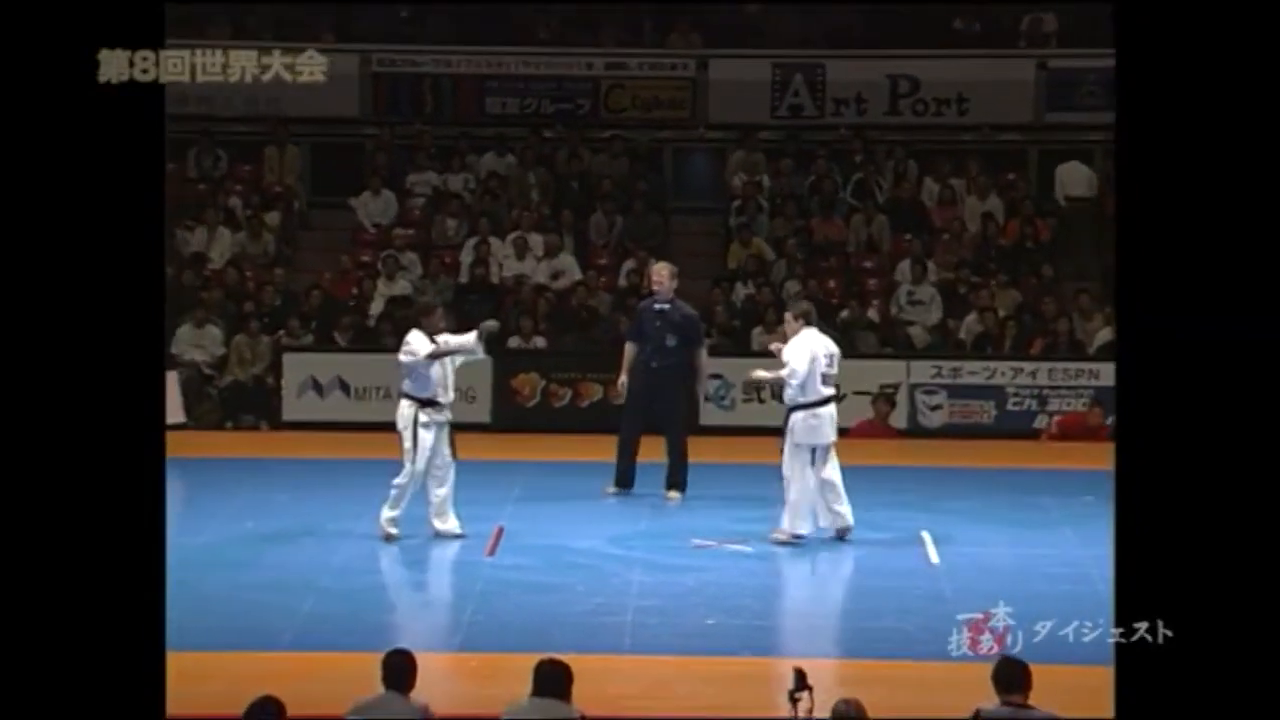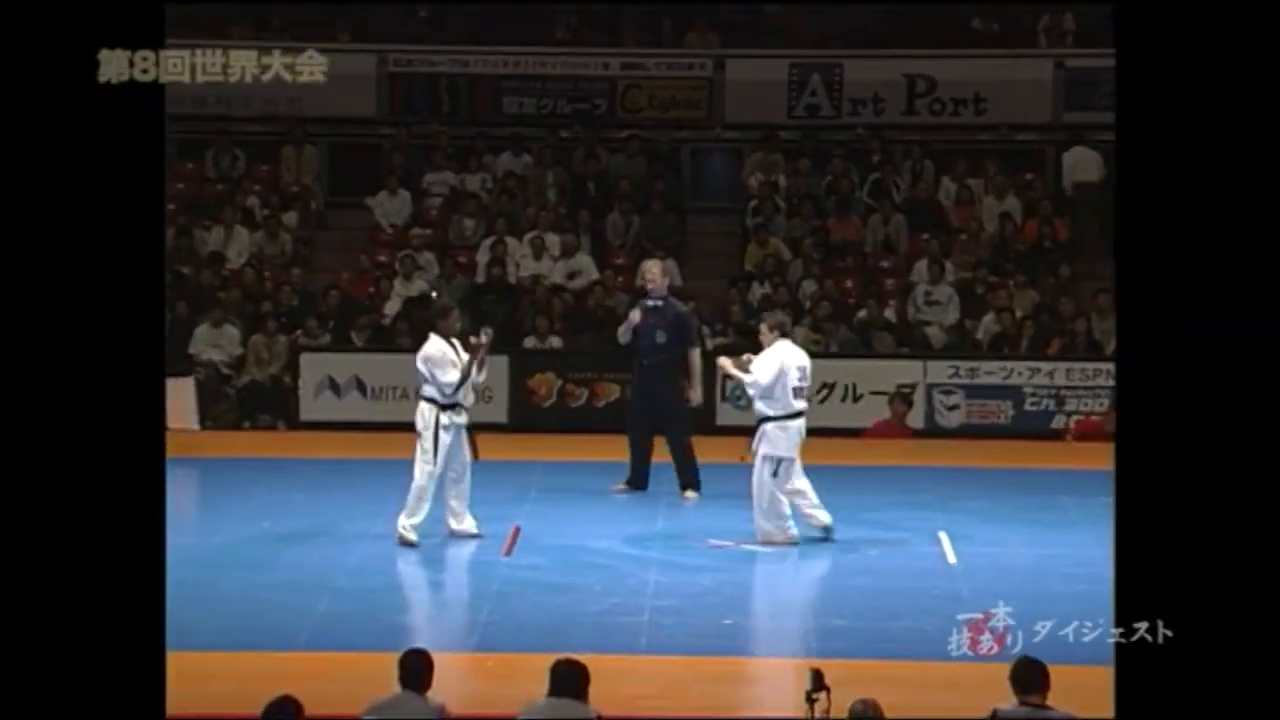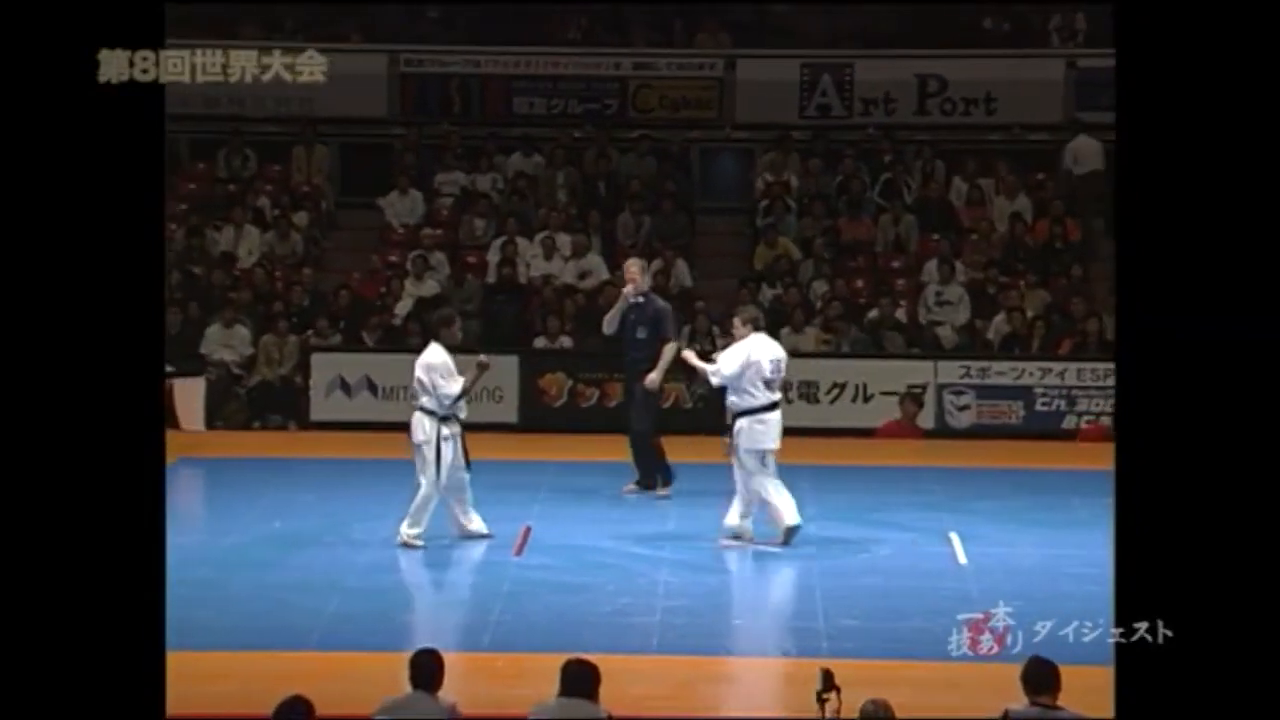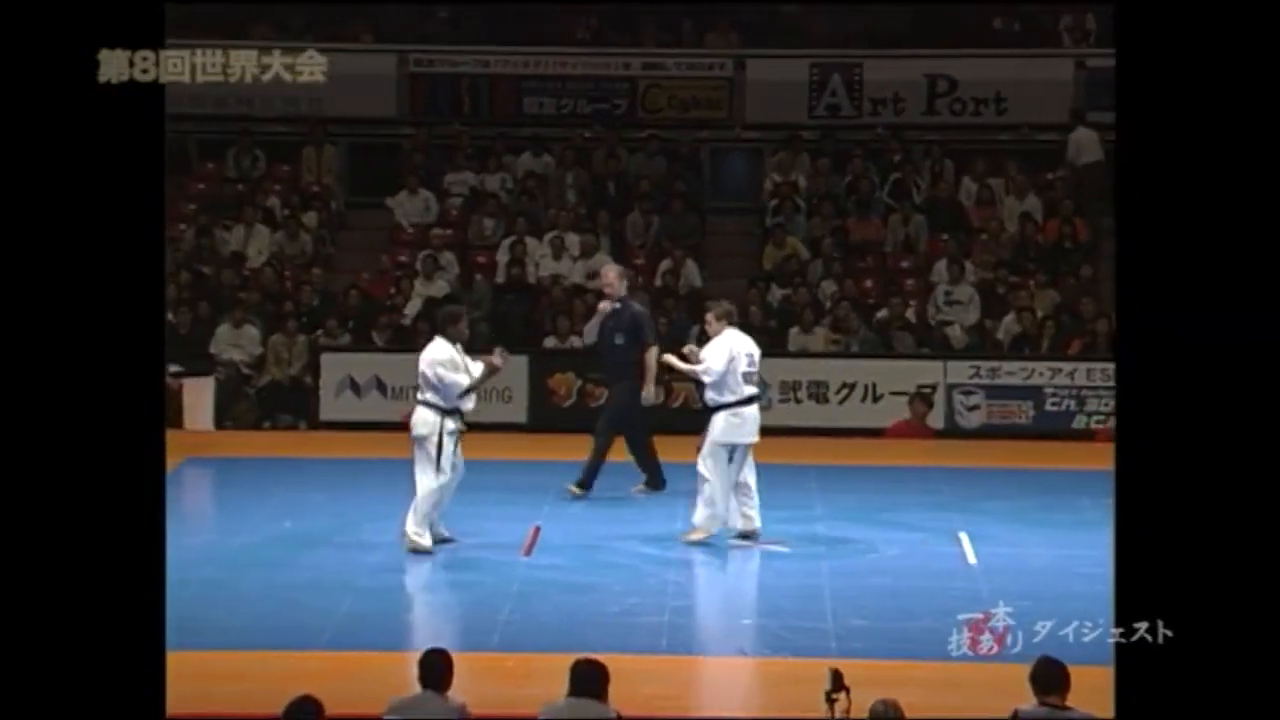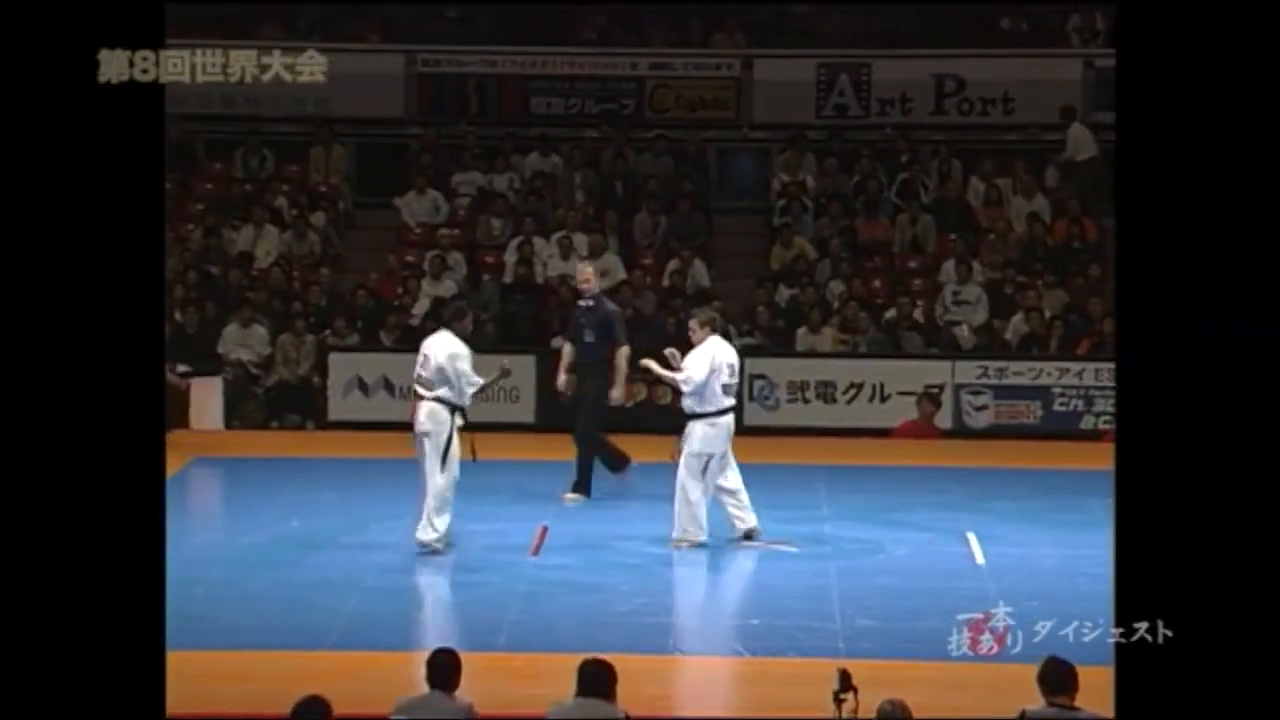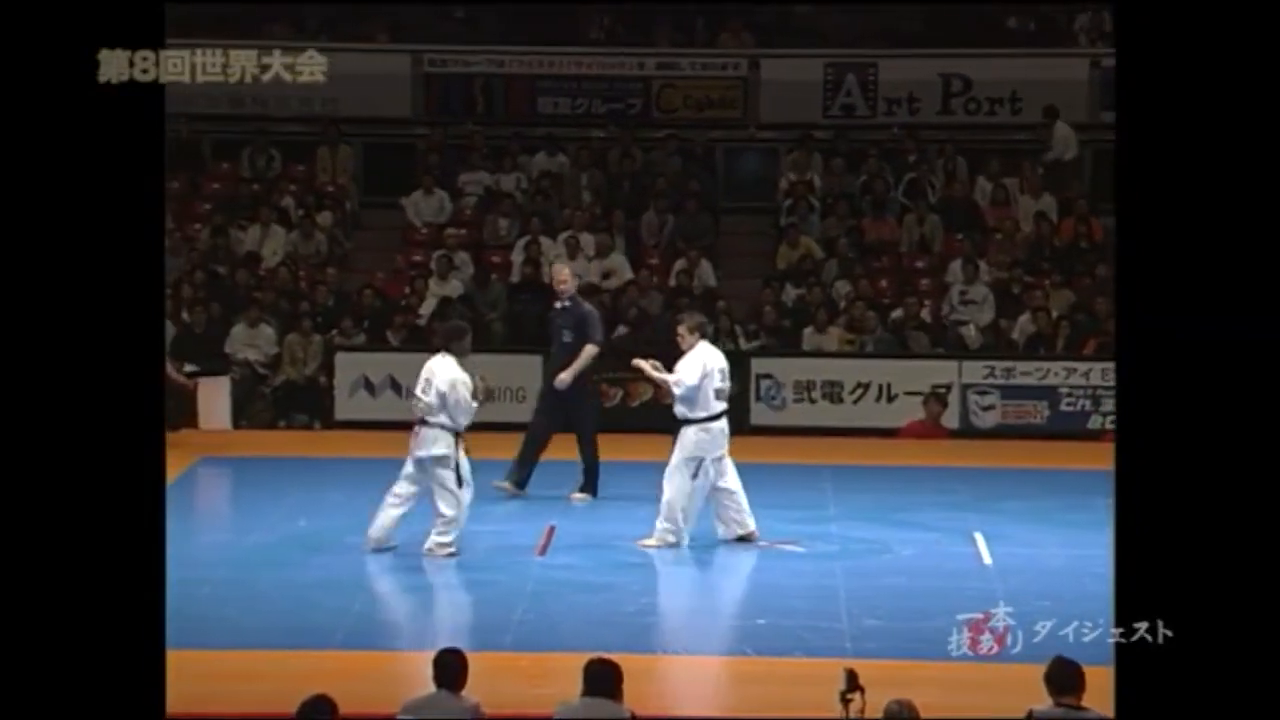
dt=0.3s
person 1, frame 1
left shoulder: (441, 340)
right shoulder: (413, 341)
left elbow: (471, 342)
right elbow: (429, 355)
left wrist: (483, 330)
right wrist: (462, 347)
left hip: (437, 414)
right hip: (417, 415)
left knee: (443, 469)
right knee: (413, 469)
left ankle: (443, 523)
right ankle: (388, 520)
person 1, frame 2
left shoulder: (455, 345)
right shoulder: (432, 350)
left elbow: (477, 376)
right elbow: (453, 385)
left wrist: (482, 352)
right wrist: (472, 358)
left hip: (454, 416)
right hip: (435, 417)
left knee: (460, 470)
right knee: (427, 472)
left ankle: (460, 523)
right ankle: (407, 527)
person 1, frame 3
left shoulder: (442, 355)
right shoulder: (433, 360)
left elbow: (453, 386)
right elbow: (451, 396)
left wrist: (475, 372)
right wrist: (477, 375)
left hip: (445, 425)
right hip: (431, 426)
left knee: (458, 477)
right knee: (433, 482)
left ankle: (468, 525)
right ankle: (409, 534)
person 1, frame 4
left shoulder: (452, 349)
right shoulder: (438, 354)
left elbow: (473, 372)
right elbow: (460, 389)
left wrist: (490, 365)
right wrist: (489, 373)
left hip: (445, 421)
right hip: (434, 422)
left knee: (451, 475)
right knee: (434, 479)
left ankle: (433, 529)
right ankle: (416, 534)
person 1, frame 5
left shoulder: (430, 341)
right shoulder: (456, 349)
left elbow: (420, 378)
right elbow: (469, 386)
right wrist: (499, 376)
left hip: (426, 411)
right hip: (441, 415)
left knee: (433, 473)
right knee: (442, 476)
left ankle: (431, 529)
right ankle: (430, 534)
person 1, frame 6
left shoulder: (433, 364)
right shoulder: (457, 377)
right elbow: (461, 417)
right wrist: (477, 397)
left hip: (423, 434)
right hip: (441, 440)
left knee: (405, 489)
right knee: (458, 494)
left ankle: (377, 536)
right ankle: (439, 544)
person 2, frame 1
left shoulder: (801, 343)
right shoulder: (827, 343)
left elbow: (794, 375)
left wrist: (766, 376)
right wrist: (784, 355)
left hip: (806, 416)
right hip: (824, 412)
left knee: (797, 472)
right knee: (826, 470)
left ankle: (794, 528)
right ankle: (841, 521)
person 2, frame 2
left shoulder: (774, 355)
right shoulder: (800, 354)
left elbow: (756, 385)
left wrist: (731, 369)
right wrist: (754, 366)
left hip: (777, 427)
right hip: (792, 423)
left knee: (766, 481)
right knee: (790, 479)
left ankle: (780, 532)
right ankle: (821, 519)
person 2, frame 3
left shoulder: (744, 348)
right shoulder: (775, 348)
left elbow: (719, 374)
left wrist: (694, 360)
right wrist: (725, 363)
left hip: (753, 421)
right hip: (767, 417)
left knee: (760, 477)
right knee: (746, 474)
left ankle: (787, 519)
right ankle: (739, 525)
person 2, frame 4
left shoulder: (723, 343)
right shoulder: (746, 342)
left elbow: (710, 373)
left wrist: (678, 364)
right wrist: (700, 359)
left hip: (731, 415)
right hip: (746, 412)
left knee: (711, 467)
right knee: (738, 472)
left ankle: (706, 525)
right ankle: (749, 525)
person 2, frame 5
left shoulder: (706, 352)
right shoulder: (726, 350)
left elbow: (688, 382)
left wrist: (657, 369)
right wrist: (679, 363)
left hip: (707, 424)
right hip: (721, 421)
left knee: (690, 477)
right knee: (725, 475)
left ankle: (690, 534)
right ankle: (747, 524)
person 2, frame 6
left shoulder: (698, 357)
right shoulder: (714, 355)
left elbow: (681, 386)
left wrist: (649, 372)
right wrist: (663, 373)
left hip: (700, 429)
right hip: (714, 426)
left knee: (678, 480)
right knee: (723, 480)
left ankle: (666, 535)
right ankle: (744, 528)
person 3, frame 1
left shoulder: (687, 315)
right shoulder: (643, 309)
left elbow: (699, 349)
right elbow: (632, 341)
left wrist: (699, 382)
right wrist: (624, 371)
left hip: (673, 381)
right hip: (643, 377)
left knee: (676, 435)
right knee: (629, 429)
left ankle: (675, 486)
right ankle: (622, 482)
person 3, frame 2
left shoulder: (679, 312)
right shoulder: (641, 308)
left elbow: (693, 349)
right elbow: (622, 338)
left wrist: (696, 385)
right wrist: (628, 324)
left hip: (667, 379)
right hip: (642, 377)
left knee: (677, 434)
right knee: (638, 431)
left ankle: (690, 485)
right ankle: (636, 481)
person 3, frame 3
left shoulder: (659, 307)
right shoulder: (626, 305)
left elbow: (671, 343)
right elbow: (607, 329)
left wrist: (658, 373)
right wrist: (621, 303)
left hip: (648, 374)
right hip: (630, 373)
left knee: (641, 426)
right knee: (640, 427)
left ankle: (664, 477)
right ankle: (647, 478)
person 3, frame 4
left shoulder: (637, 312)
right shoulder: (606, 313)
left elbow: (652, 348)
right elbow: (588, 339)
left wrist: (650, 384)
right wrist: (599, 317)
left hip: (629, 381)
right hip: (614, 379)
left knee: (604, 429)
right knee: (635, 432)
left ankle: (584, 484)
right ankle: (655, 480)
person 3, frame 5
left shoulder: (609, 311)
right shoulder: (579, 309)
left elbow: (623, 348)
right elbow: (570, 342)
left wrist: (619, 385)
right wrist: (562, 370)
left hip: (599, 380)
right hip: (581, 378)
left knee: (586, 431)
right knee: (587, 432)
left ankle: (581, 488)
right ankle: (619, 462)
person 3, frame 6
left shoulder: (587, 312)
right shoulder: (555, 311)
left elbow: (593, 346)
left wrist: (571, 373)
left hip: (578, 382)
right hip: (554, 379)
left knee: (585, 435)
right knee: (538, 430)
left ankle: (589, 488)
right ankle: (516, 481)
